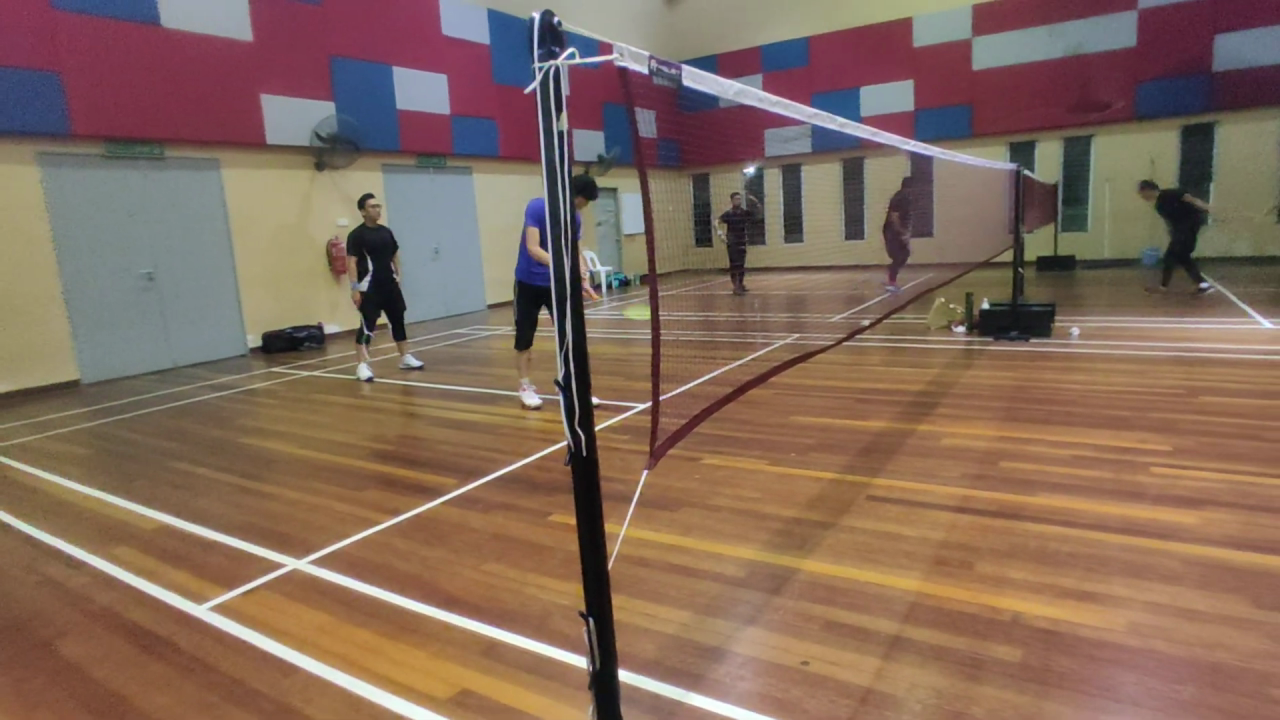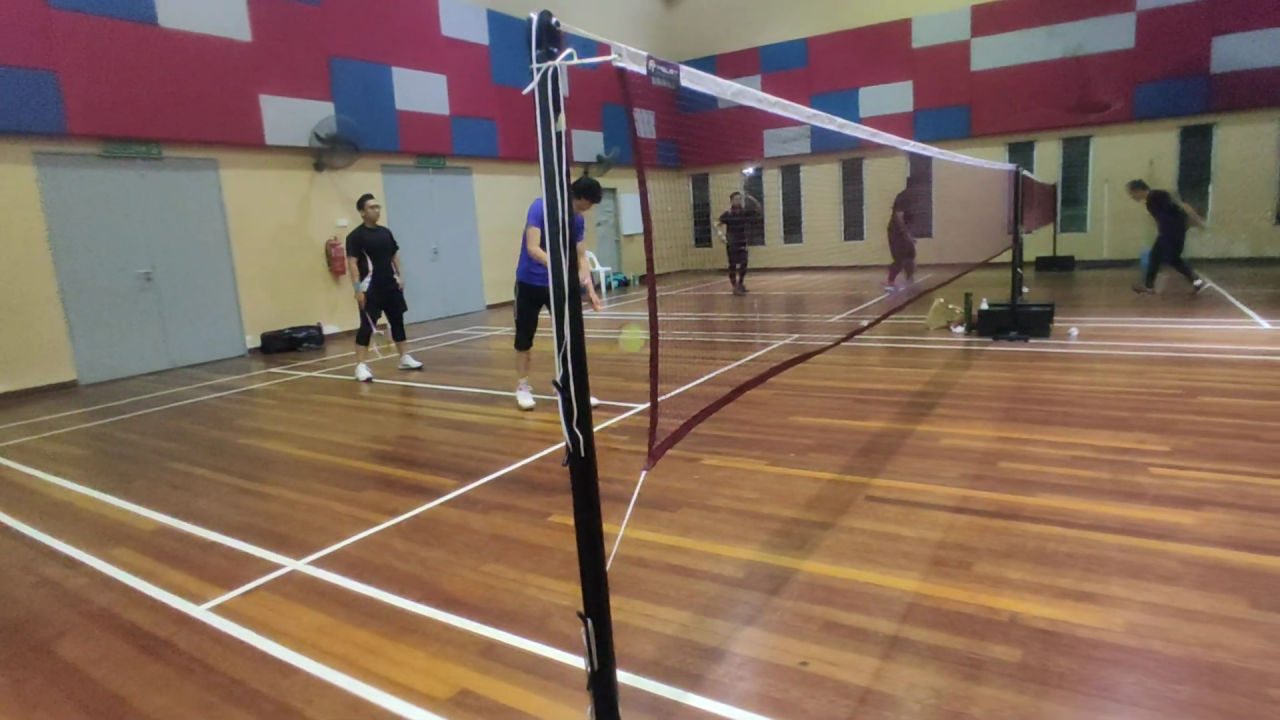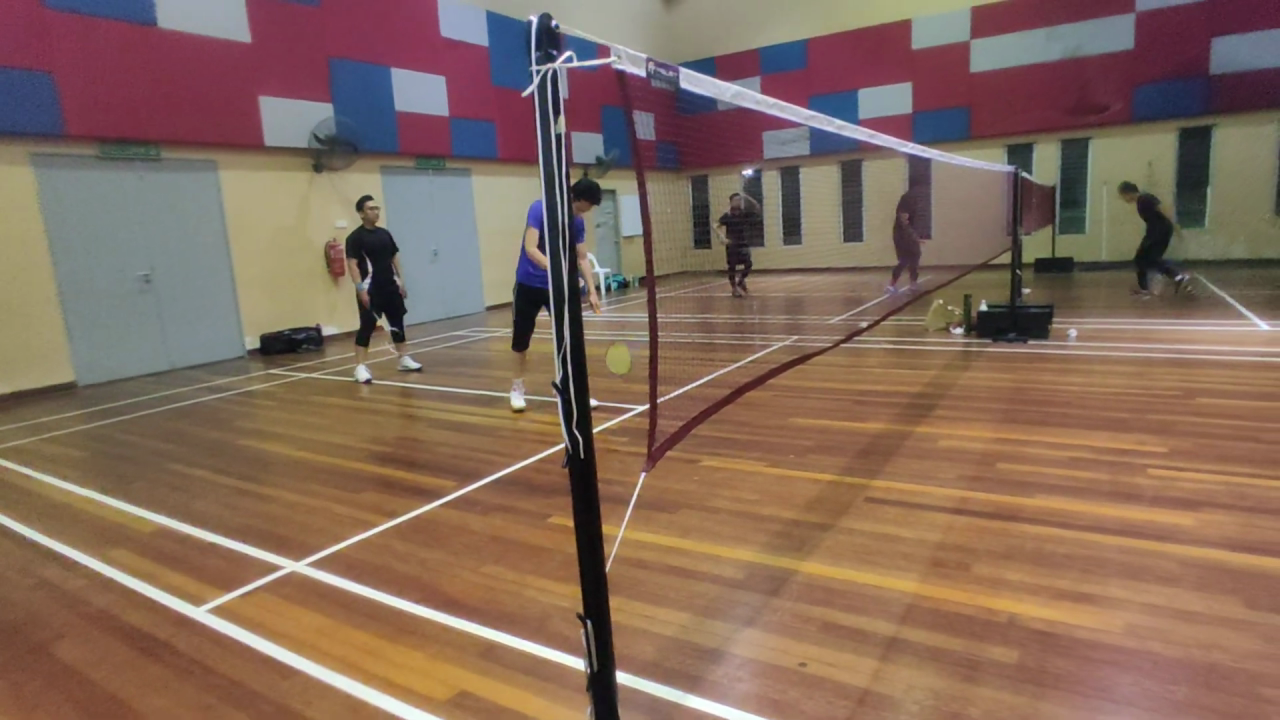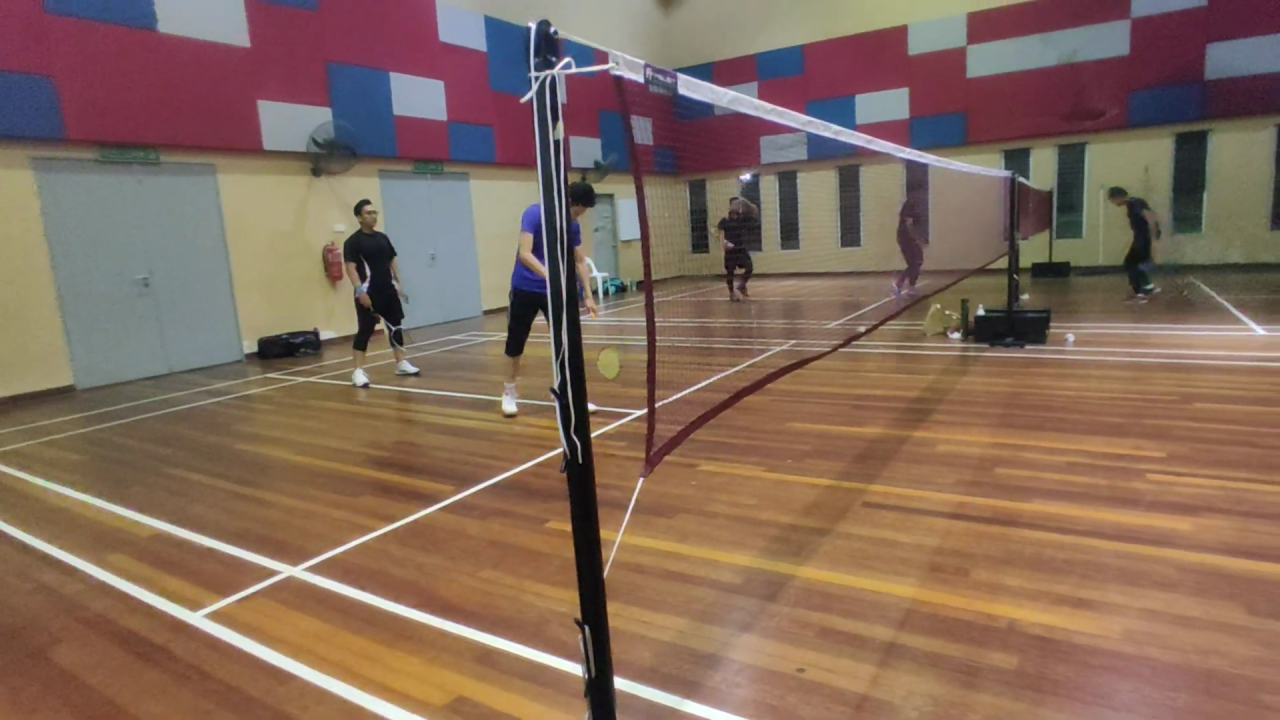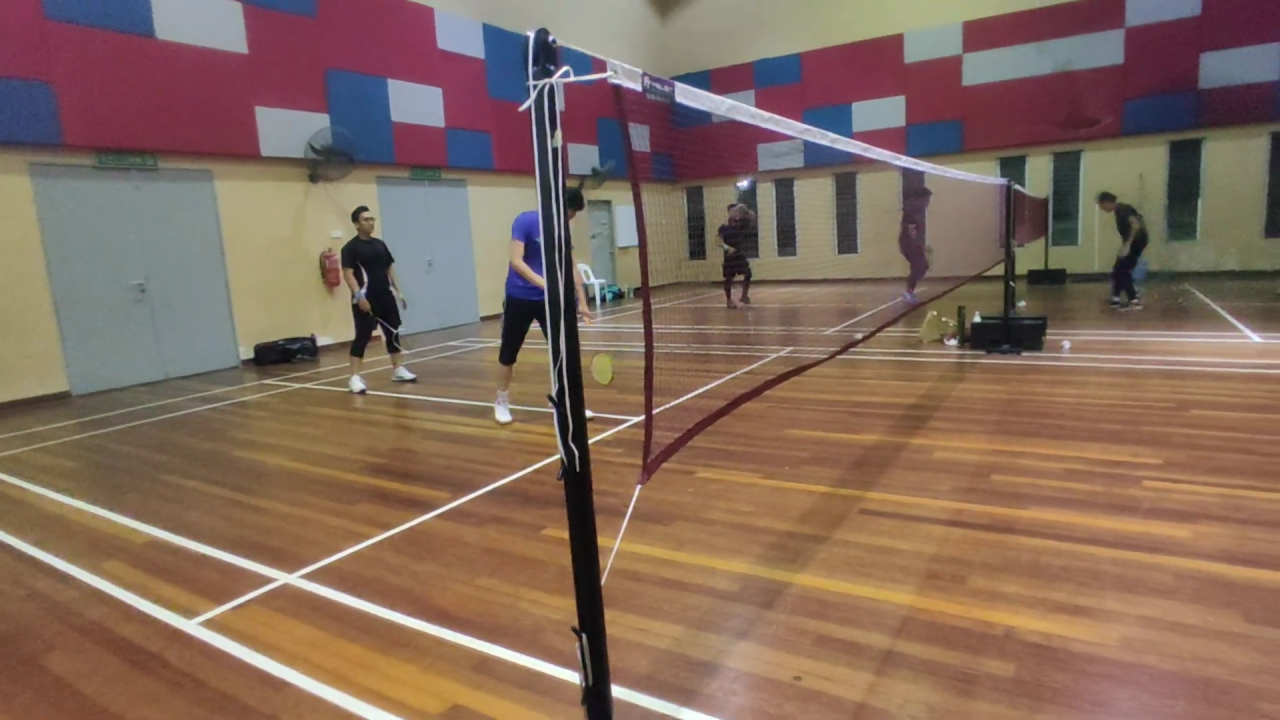
dt=0.1s
person 1, frame 1
left shoulder: (574, 218)
right shoulder: (537, 207)
left elbow: (576, 251)
right elbow: (532, 248)
left wrist: (585, 281)
right hip: (528, 283)
right knee: (524, 338)
right ankle: (525, 387)
person 1, frame 2
left shoulder: (577, 220)
right shoulder: (540, 208)
left elbow: (580, 255)
right elbow: (533, 249)
left wrist: (589, 288)
right hip: (529, 283)
right knee: (524, 338)
right ankle: (523, 388)
person 1, frame 3
left shoulder: (577, 222)
right shoulder: (539, 209)
left elbow: (582, 257)
right elbow: (530, 249)
left wrist: (591, 291)
right hip: (529, 284)
right knee: (521, 339)
right ankle: (517, 388)
person 1, frame 4
left shoulder: (573, 226)
right shoulder: (534, 214)
left elbow: (579, 261)
right elbow: (524, 254)
left wrist: (588, 295)
right hip: (525, 289)
right knee: (515, 344)
right ankle: (510, 392)
person 1, frame 5
right shoulder: (524, 221)
left elbow: (571, 267)
right elbow: (516, 261)
left wrist: (581, 301)
right wrist: (544, 283)
right hip: (519, 298)
right knee: (509, 353)
right ankle: (502, 402)
person 2, frame 1
left shoulder: (386, 232)
right shoulder: (356, 235)
left elbow: (394, 254)
right elbow: (351, 262)
left wrist: (398, 275)
right wrist: (354, 287)
left hip: (390, 285)
right hip: (369, 288)
left knee: (398, 320)
right knee: (368, 325)
left ankle: (405, 357)
right ankle: (362, 365)
person 2, frame 2
left shoulder: (385, 232)
right shoulder: (356, 236)
left elbow: (394, 255)
right elbow: (352, 263)
left wrist: (399, 276)
right wrist: (357, 288)
left hip: (390, 285)
right hip: (370, 288)
left knee: (397, 320)
right knee: (367, 325)
left ankle: (404, 358)
right ankle: (361, 366)
person 2, frame 3
left shoulder: (385, 234)
right shoulder: (355, 237)
left elbow: (394, 257)
right elbow: (352, 264)
left wrist: (400, 280)
right wrist: (360, 288)
left hip: (390, 287)
right hip: (370, 290)
left knee: (397, 323)
right knee: (367, 326)
left ankle: (404, 359)
right ankle: (360, 367)
person 2, frame 4
left shoulder: (383, 238)
right shoulder: (353, 241)
left elbow: (392, 261)
right elbow: (350, 268)
left wrist: (399, 284)
right wrist: (360, 291)
left hip: (389, 291)
right hip: (369, 293)
left knee: (395, 326)
right knee: (365, 330)
left ankle: (401, 363)
right ankle: (358, 371)
person 2, frame 5
left shoulder: (380, 244)
right shoulder: (351, 248)
left elbow: (390, 268)
right elbow: (348, 274)
left wrist: (398, 291)
right wrist: (359, 296)
left hip: (386, 297)
right hip: (365, 300)
left knee: (393, 332)
right knee: (362, 337)
left ankle: (398, 369)
right ankle: (355, 378)
